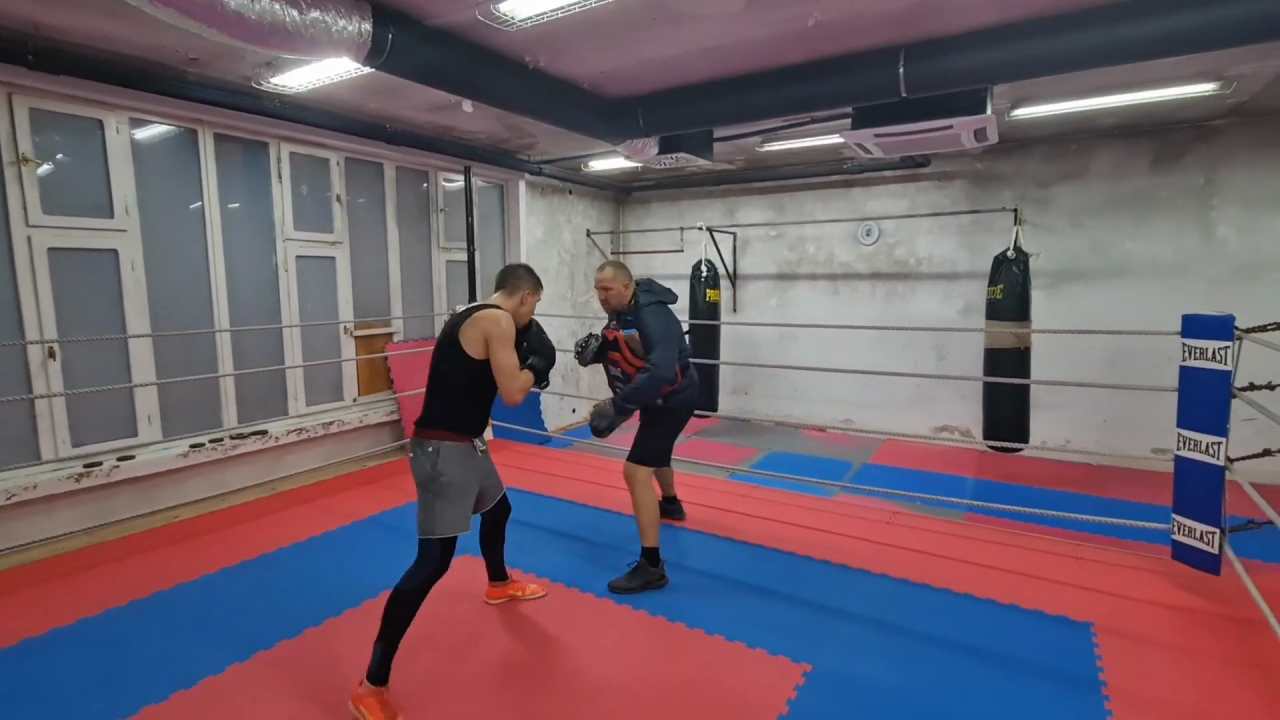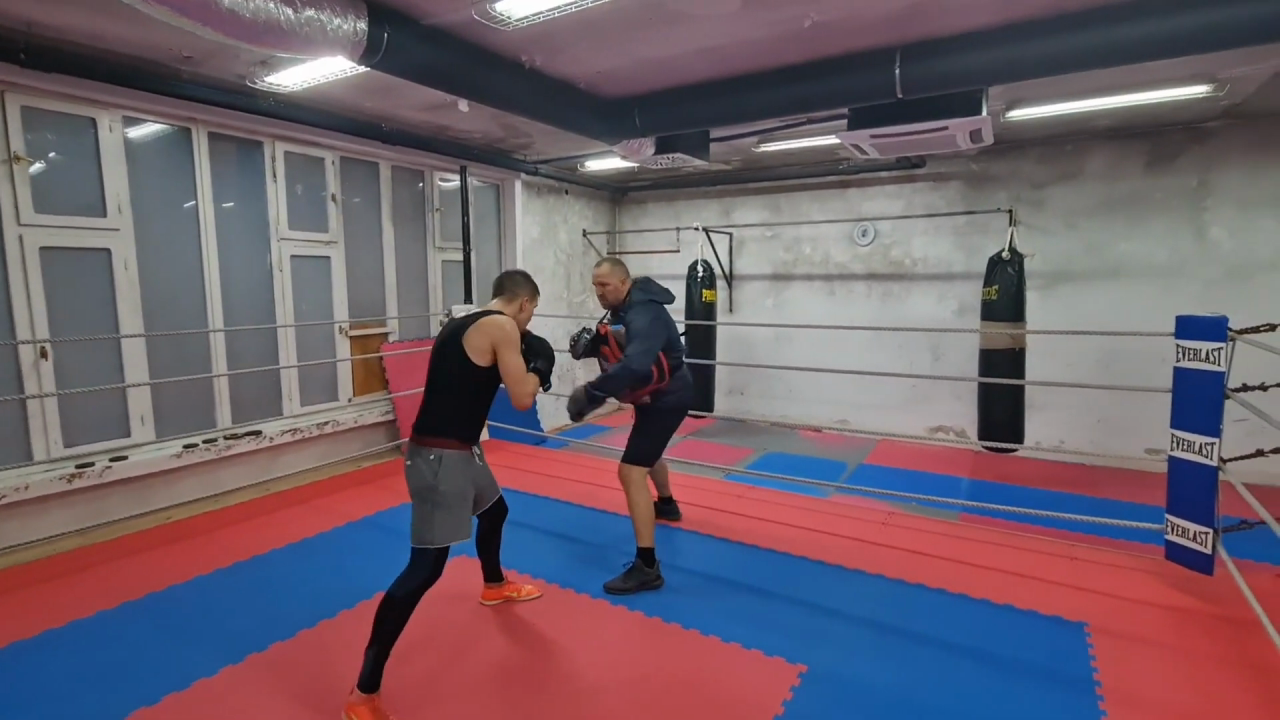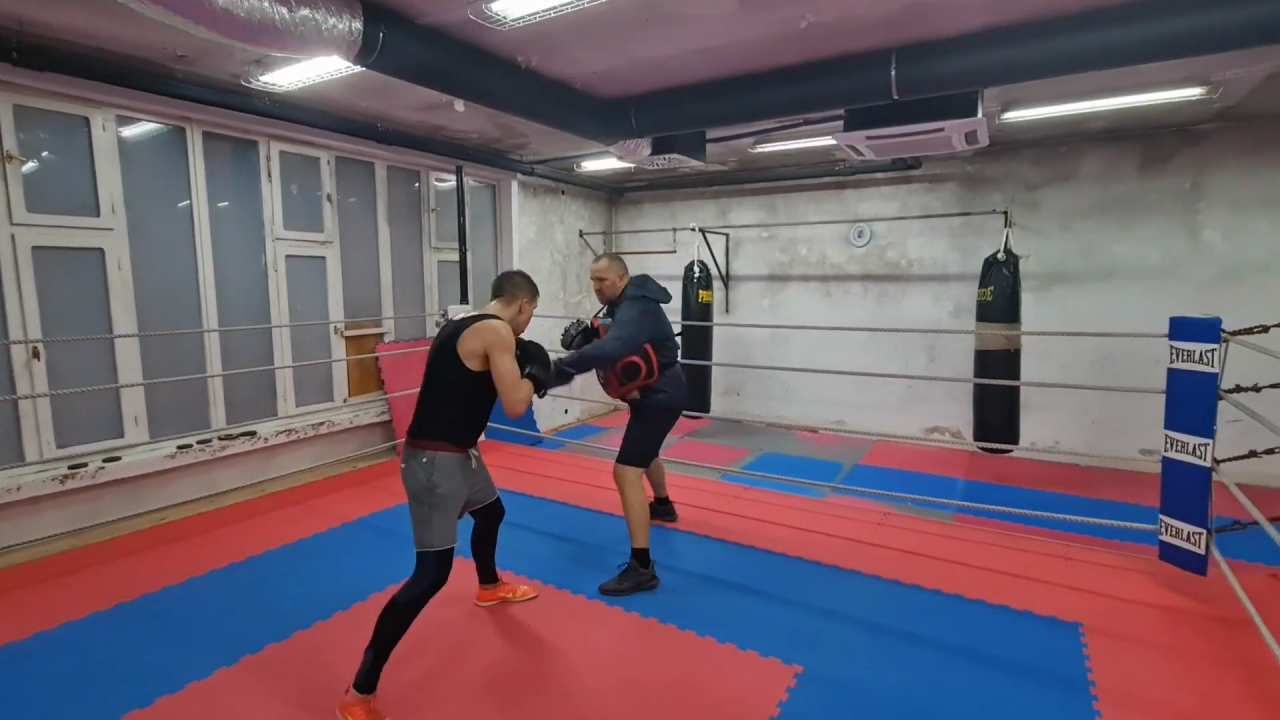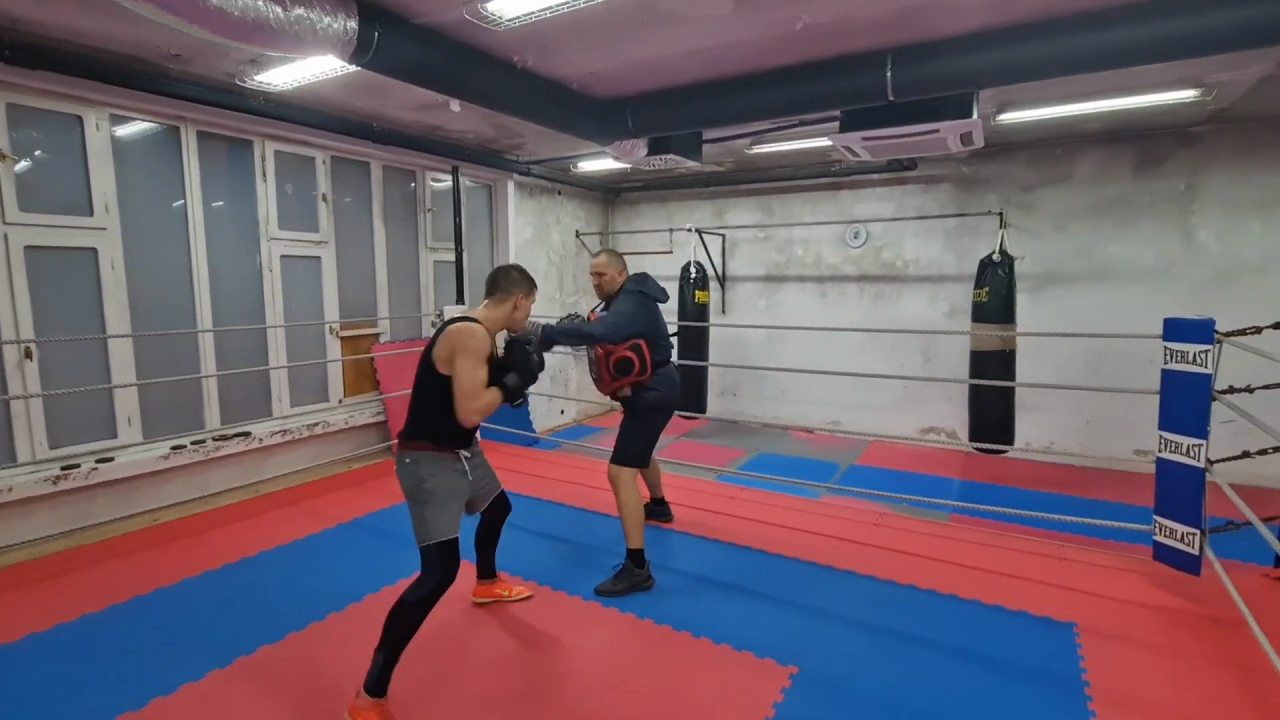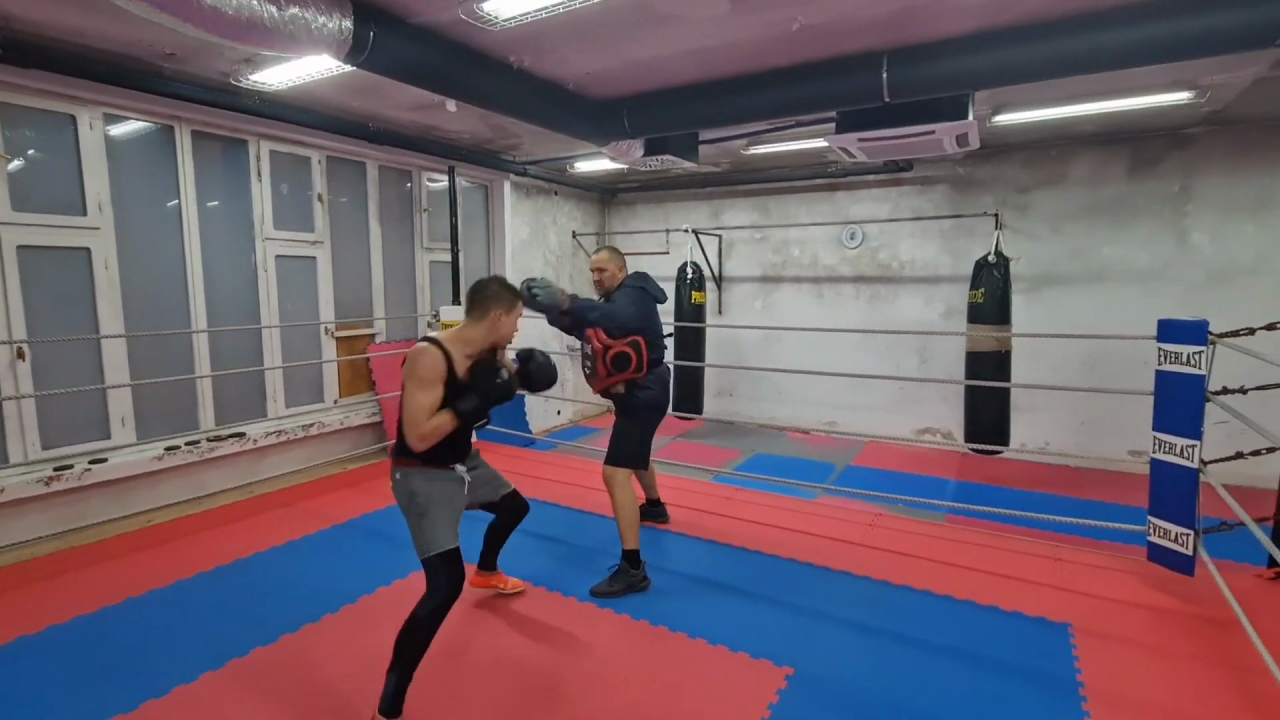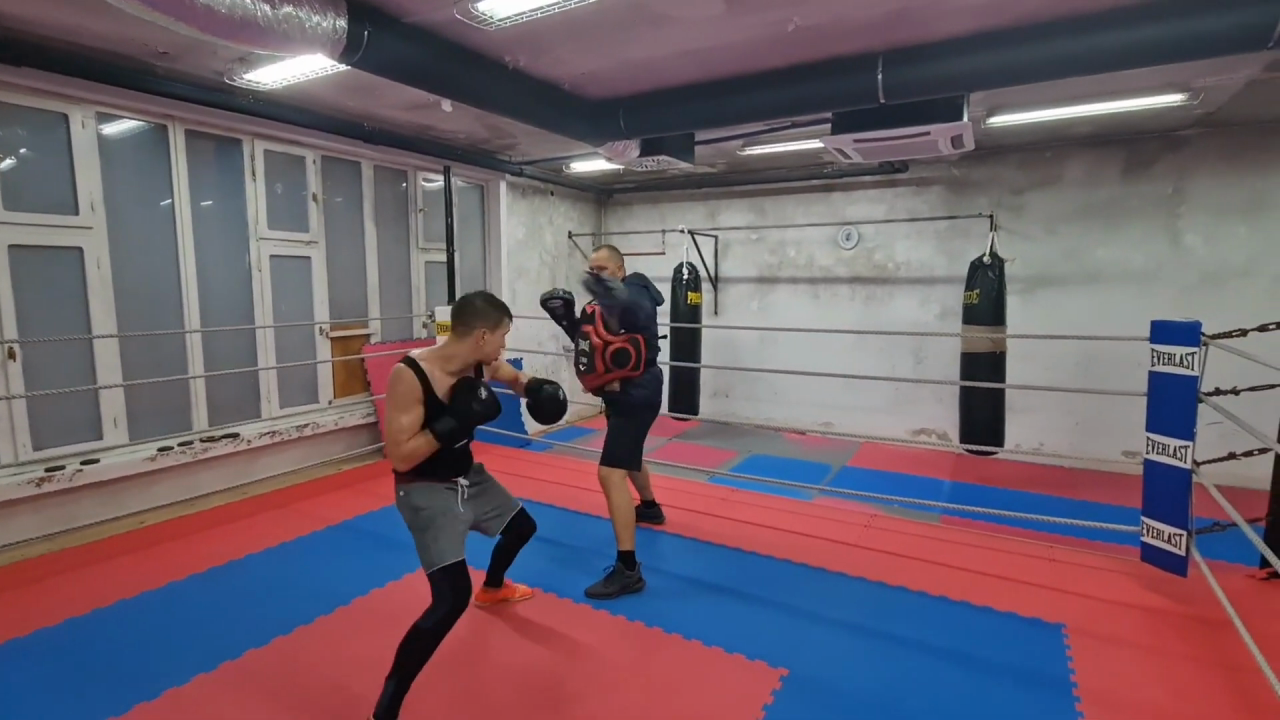
dt=0.1s
person 1, frame 1
left shoulder: (469, 318)
right shoulder: (498, 322)
right elbow: (514, 393)
left wrist: (519, 356)
right wrist: (536, 363)
left hip: (464, 443)
right hip: (442, 449)
left knee: (498, 509)
right knee: (433, 561)
left ankle: (500, 584)
person 1, frame 2
left shoulder: (465, 323)
right shoulder: (502, 326)
right elbow: (523, 398)
left wrist: (519, 365)
right wrist: (538, 367)
left hip: (460, 449)
right hip: (441, 456)
left knee: (495, 510)
right knee: (425, 569)
left ankle: (495, 585)
person 1, frame 3
left shoulder: (466, 326)
right shoulder: (492, 332)
right elbow: (515, 406)
left wrist: (522, 367)
right wrist: (533, 372)
left hip: (461, 451)
right hip: (435, 458)
left knee: (491, 509)
right knee: (432, 575)
left ankle: (491, 586)
person 1, frame 4
left shoulder: (471, 330)
right shoulder: (469, 336)
right elbow: (469, 413)
left wrist: (510, 369)
right wrist: (515, 378)
left hip: (459, 451)
right hip: (428, 460)
left knee: (498, 506)
right knee: (441, 569)
left ankle: (487, 583)
person 1, frame 5
left shoulder: (483, 348)
right shoulder: (428, 355)
left elbow: (504, 373)
right elbow: (418, 438)
left wrist: (523, 372)
right wrist: (472, 402)
left hip: (462, 462)
right hip: (422, 474)
left knee: (513, 507)
right knee: (446, 584)
left ankle: (486, 574)
person 1, frame 6
left shoulder: (477, 362)
right shoulder: (408, 374)
left elbow: (510, 374)
right elbow: (400, 458)
left wrist: (536, 389)
right wrist: (452, 421)
left hip: (467, 476)
right hip: (426, 491)
left knee: (522, 526)
right knee: (452, 597)
left ankle: (492, 588)
person 2, frame 1
left shoulder: (654, 318)
right shoulder: (623, 313)
left elbow: (658, 373)
right elbow: (620, 350)
left wrist: (617, 406)
right wrist: (597, 347)
left hip: (672, 399)
right hip: (659, 398)
left knee: (637, 470)
right knee: (654, 452)
left ankle: (651, 567)
right ankle: (670, 503)
person 2, frame 2
left shoulder: (644, 316)
right shoulder: (620, 309)
left elbow: (633, 365)
right elbow: (615, 347)
left wrist: (589, 393)
right wrist: (591, 341)
left hip: (666, 399)
right hip: (653, 397)
left knee: (631, 470)
right knee: (648, 452)
left ankle: (646, 567)
right ankle: (666, 504)
person 2, frame 3
left shoulder: (637, 310)
right shoulder: (623, 305)
left elbow: (610, 349)
right elbow: (606, 340)
left wrist: (562, 369)
right wrist: (584, 335)
left hip: (659, 398)
right hip: (654, 394)
left knee: (627, 471)
right knee: (645, 453)
left ankle: (642, 568)
right ankle: (663, 504)
person 2, frame 4
left shoulder: (632, 304)
right shoulder: (621, 300)
left elbow: (599, 331)
right elbow: (604, 334)
left wrist: (546, 335)
right wrist: (575, 328)
left hip: (651, 397)
right hip: (646, 393)
left knee: (620, 472)
right knee: (640, 453)
left ankle: (637, 568)
right ankle: (658, 505)
person 2, frame 5
left shoulder: (630, 297)
right shoulder: (613, 298)
left elbow: (603, 318)
right elbow: (594, 330)
left wrist: (556, 299)
right wrist: (564, 315)
left hip: (643, 397)
right hip: (634, 394)
left knee: (615, 473)
right knee: (635, 456)
left ankle: (632, 570)
right ankle: (655, 507)
person 2, frame 6
left shoulder: (631, 294)
right shoulder: (604, 299)
left elbow: (638, 310)
right elbow: (588, 333)
left wrist: (613, 292)
right wrist: (565, 314)
left hip: (634, 397)
right hip: (622, 395)
left knee: (611, 473)
right knee: (628, 458)
left ankle: (627, 570)
right ankle: (650, 508)
